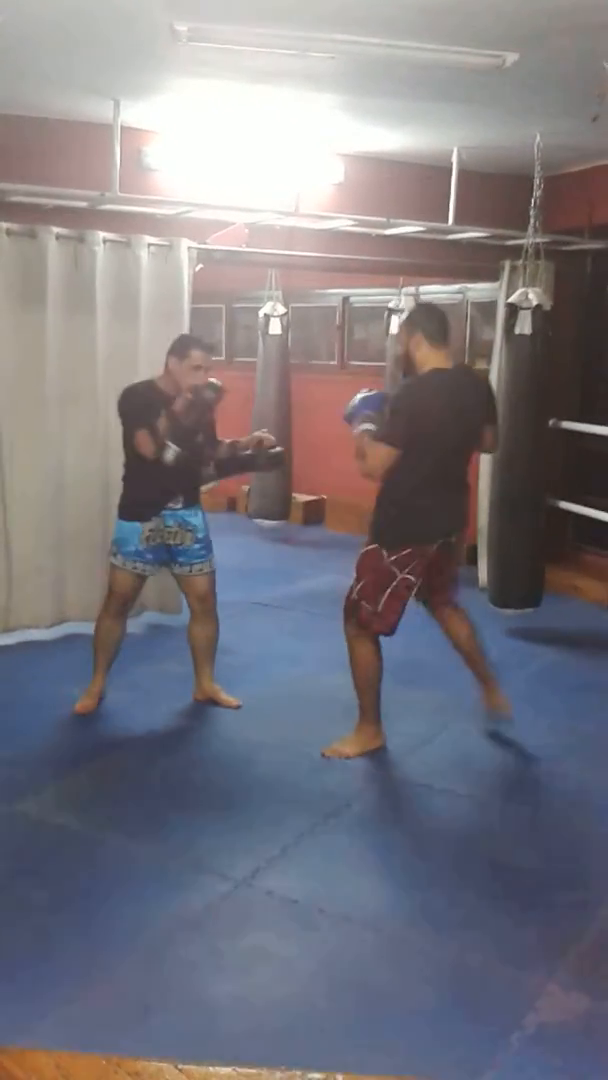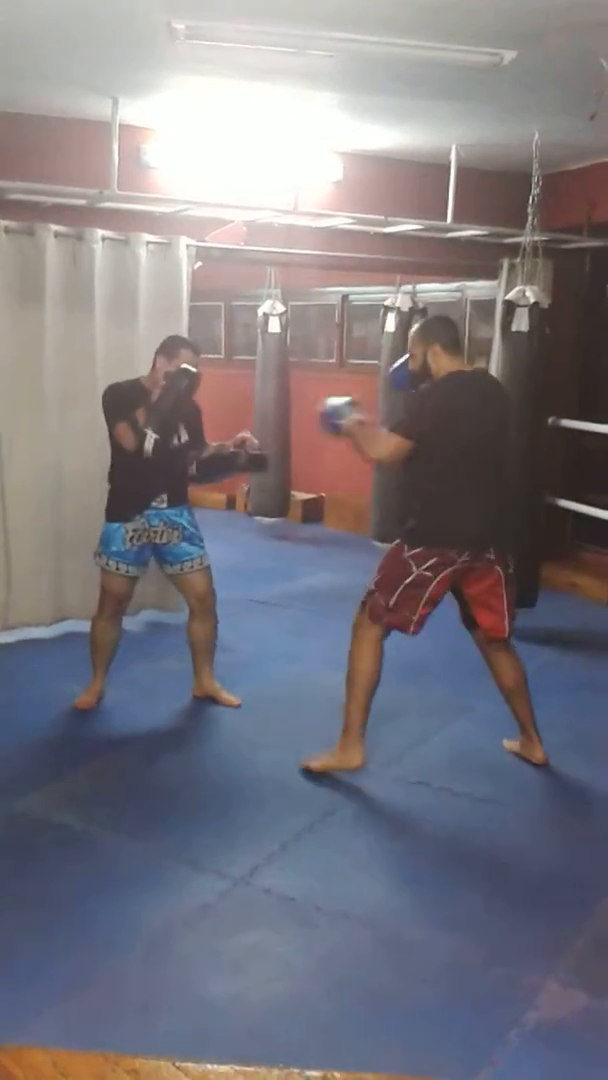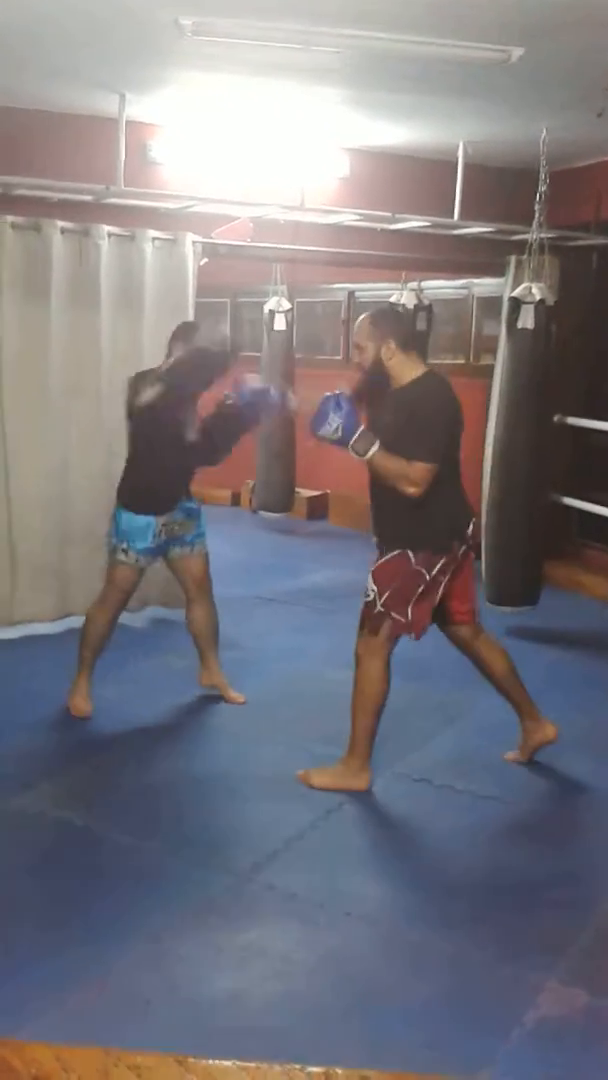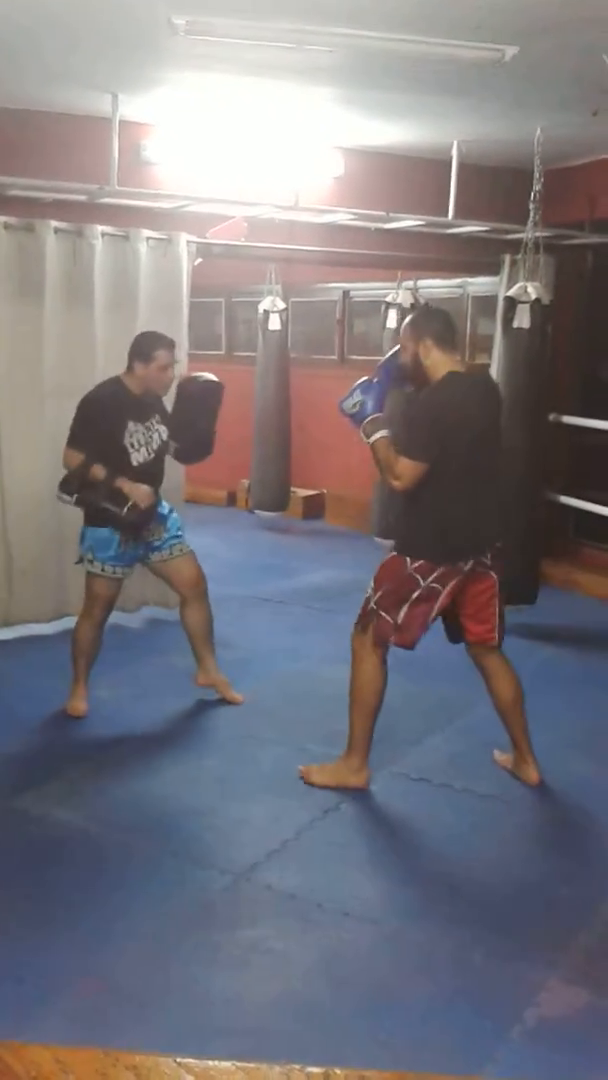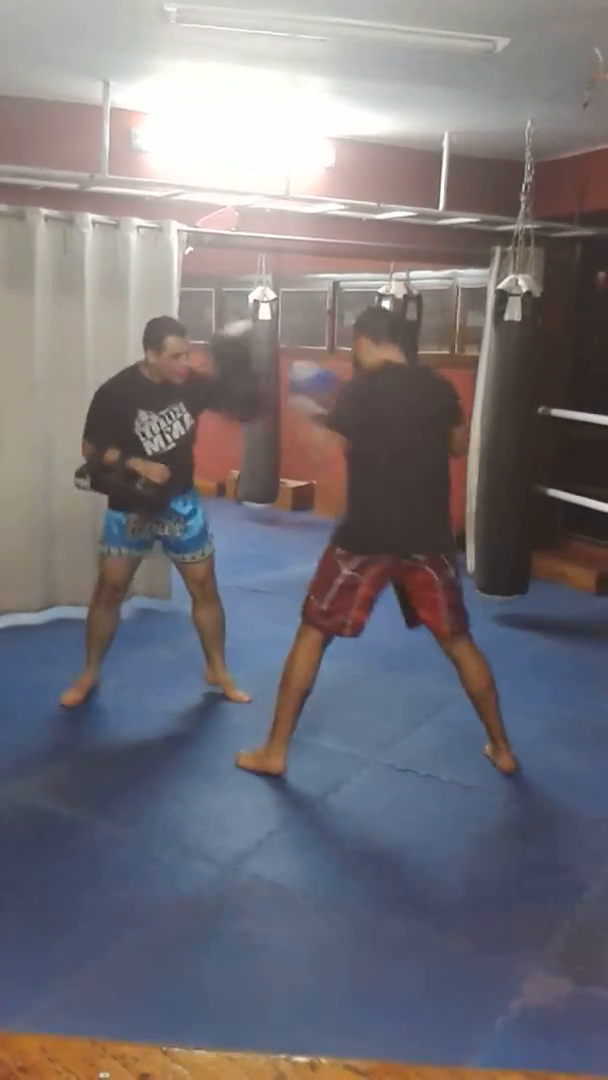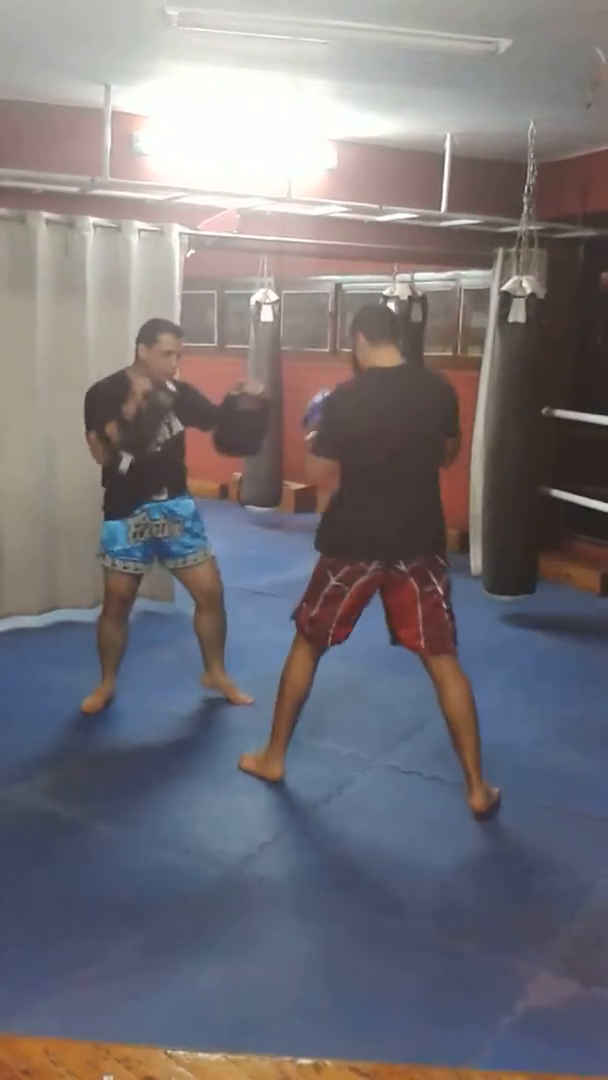
dt=0.4s
person 1, frame 1
left shoulder: (413, 395)
right shoulder: (476, 386)
left elbow: (374, 466)
right elbow: (487, 441)
left wrist: (362, 425)
left hip: (405, 530)
right hip: (448, 522)
left knee: (359, 624)
right knee: (444, 605)
left ankle: (369, 730)
right ankle: (492, 694)
person 1, frame 2
left shoulder: (434, 396)
right shoulder: (492, 391)
left elbow: (379, 451)
left wrist: (350, 420)
left hip: (434, 538)
right hip: (488, 538)
left knee: (369, 625)
right knee: (495, 640)
left ankle: (350, 746)
right ankle: (531, 740)
person 1, frame 3
left shoulder: (428, 400)
right shoulder: (391, 388)
left elbow: (413, 482)
right elbow: (371, 414)
left wrist: (358, 439)
left hip: (422, 545)
right hip: (442, 537)
left knee: (372, 646)
right knee: (466, 632)
left ankle: (355, 767)
right ankle: (534, 723)
person 1, frame 4
left shoulder: (433, 402)
right shoulder: (483, 388)
left elbow: (401, 476)
left wrist: (371, 422)
right wrist: (402, 401)
left hip: (431, 549)
right hip: (479, 545)
left knee: (367, 642)
right knee: (487, 651)
left ankle: (353, 765)
right ankle: (524, 760)
person 1, frame 5
left shoulder: (370, 392)
right shoulder: (438, 387)
right elbow: (458, 445)
left hip: (367, 539)
right hip: (428, 536)
left knee: (312, 633)
right knee: (456, 640)
left ankle: (274, 751)
right ankle: (502, 748)
person 1, frame 6
left shoulder: (347, 398)
right shoulder: (439, 391)
left elbow: (322, 477)
left wrist: (317, 431)
left hip: (353, 545)
right hip: (418, 546)
left knee: (307, 644)
right knee: (442, 660)
left ankle: (273, 756)
right ankle: (477, 788)
person 2, frame 1
left shoulder: (202, 402)
right shoulder: (136, 397)
left elbow: (215, 450)
right elbow: (148, 447)
left wrist: (246, 444)
right wrist: (178, 409)
left hip: (187, 516)
right hip: (141, 518)
left knee: (204, 602)
right knee: (118, 603)
left ankle: (205, 684)
right ankle: (97, 685)
person 2, frame 2
left shoulder: (187, 406)
right shoulder: (119, 394)
left elbow: (198, 455)
right elbow: (130, 440)
left wrist: (231, 446)
right wrist: (157, 398)
left hip: (176, 515)
right hip: (127, 518)
left knee: (203, 599)
right knee: (111, 605)
left ankle: (205, 682)
right ankle: (97, 683)
person 2, frame 3
left shoulder: (184, 393)
right shoulder: (148, 383)
left elbow: (202, 447)
right elbow: (148, 399)
left wrist: (226, 417)
left hip: (181, 506)
right hip: (141, 510)
left knee: (200, 589)
right knee: (115, 596)
left ankle: (211, 672)
right ankle: (81, 681)
person 2, frame 4
left shoulder: (153, 400)
right shoulder: (101, 402)
left elbow: (167, 446)
right elbow: (73, 459)
right wrist: (123, 486)
left hip: (155, 513)
right hip: (111, 520)
left knee: (195, 587)
right knee: (97, 607)
left ankle: (209, 672)
right ankle: (79, 688)
person 2, frame 5
left shoulder: (189, 383)
right shoulder: (115, 393)
left elbow: (242, 406)
right elbow: (91, 449)
left wrist: (245, 387)
right wrist: (136, 464)
left hip: (181, 503)
right hip: (132, 509)
left knee: (206, 589)
right knee: (109, 592)
left ankle: (218, 671)
right ankle: (89, 674)
person 2, frame 6
left shoulder: (180, 393)
right shoulder: (104, 393)
left elbow: (223, 422)
right elbow: (101, 451)
right wrist: (133, 406)
left hip: (177, 508)
right hip: (127, 514)
left knee: (211, 594)
right knee: (116, 604)
left ankle: (216, 674)
right ankle: (107, 684)
